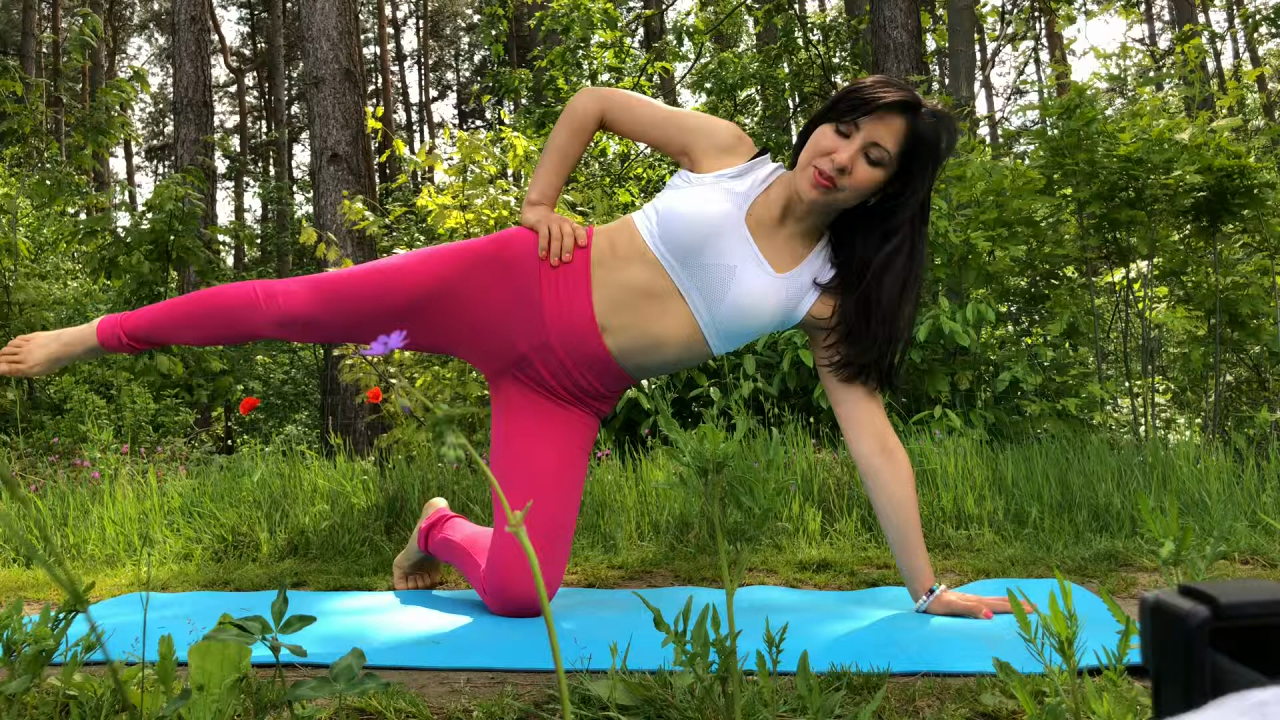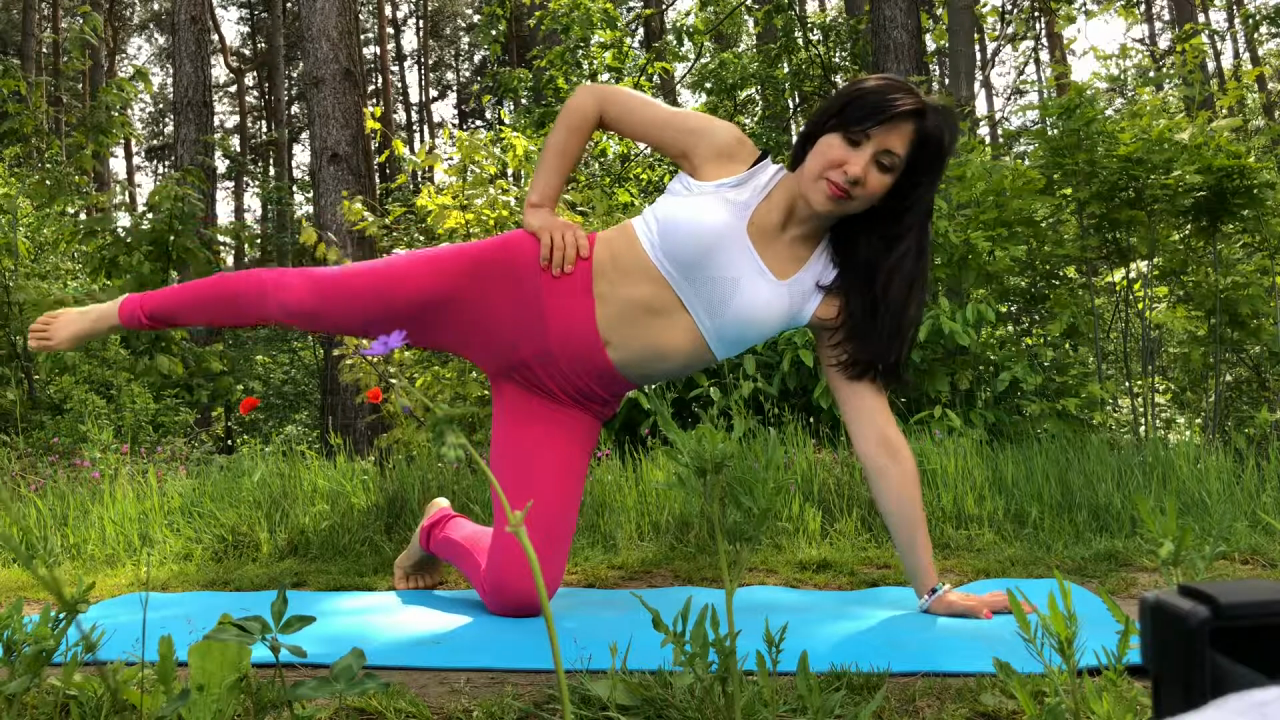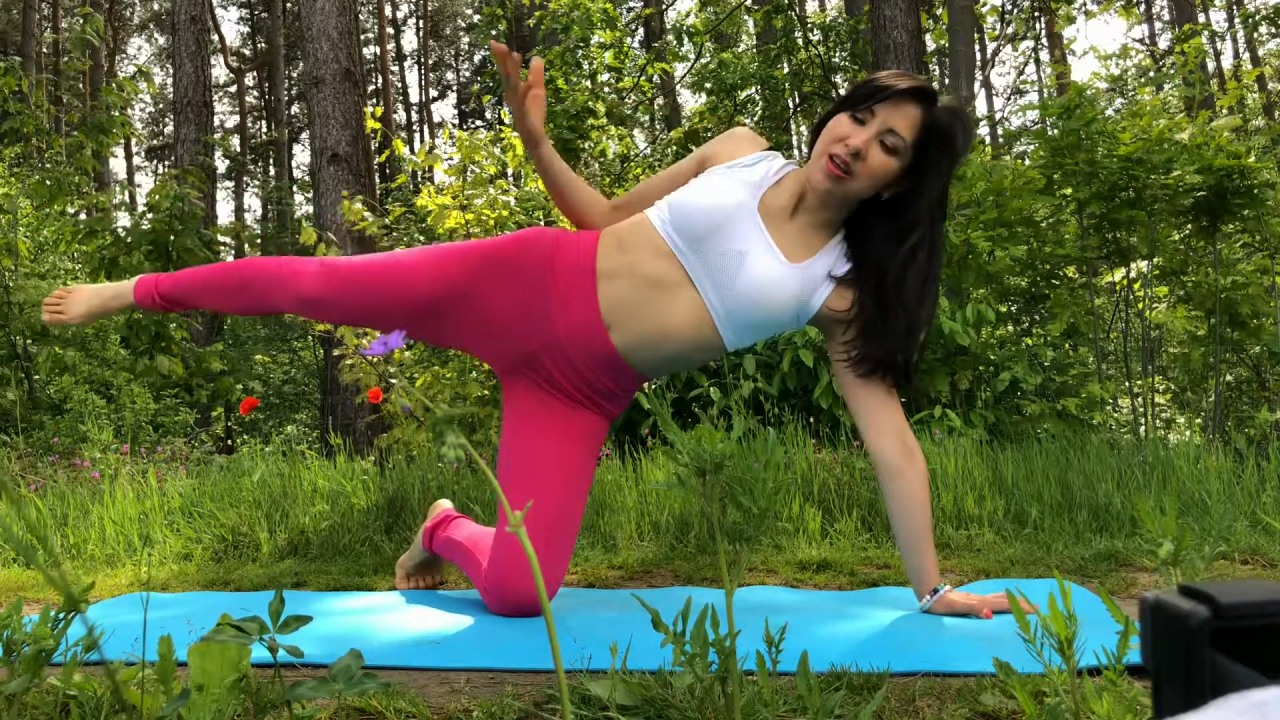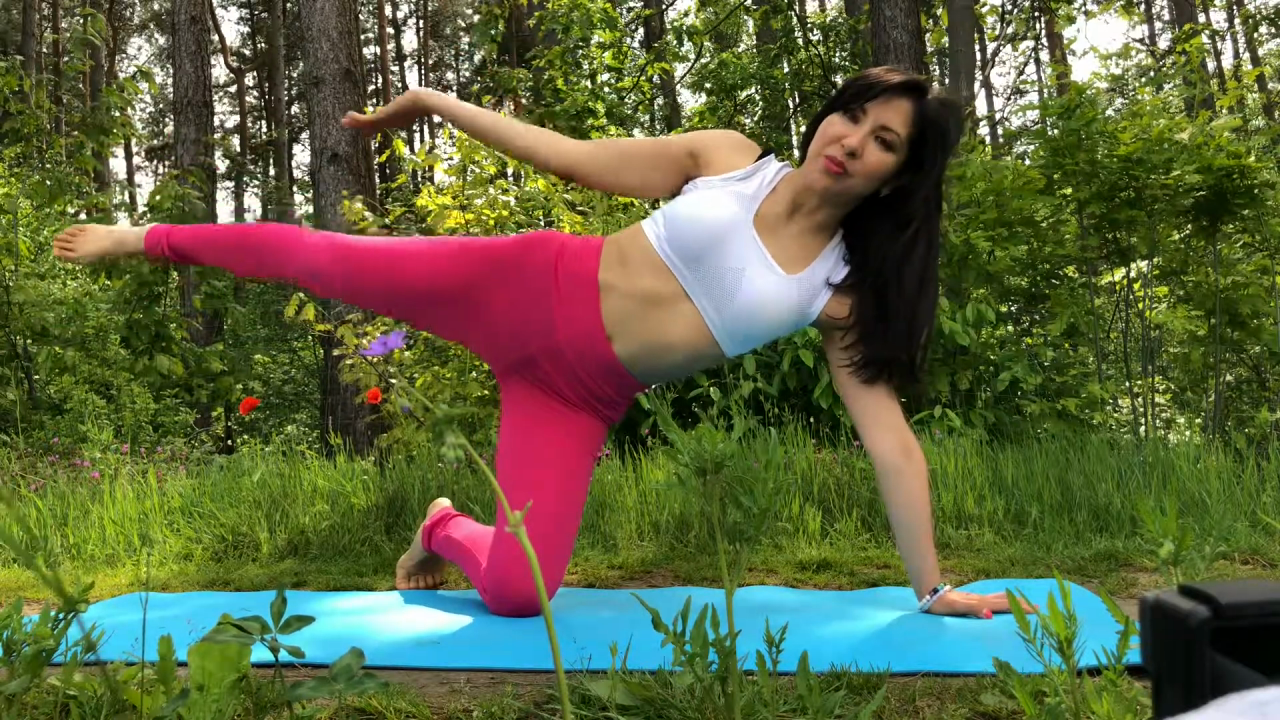
dt=1s
person 1, frame 1
left shoulder: (832, 296)
right shoulder: (726, 146)
left elbow: (874, 438)
right elbow: (593, 102)
left wrist: (926, 584)
right wrist: (540, 201)
left hip: (568, 394)
right hip: (519, 287)
left knee: (518, 592)
right knee: (298, 300)
left ankle: (445, 532)
right ankle: (93, 335)
person 1, frame 2
left shoulder: (833, 299)
right shoulder: (723, 150)
left elbow: (878, 437)
right elbow: (590, 98)
left wrist: (930, 584)
right wrist: (540, 206)
left hip: (568, 398)
right hip: (518, 293)
left knee: (520, 593)
right knee: (305, 292)
left ankle: (445, 532)
right ankle: (118, 310)
person 1, frame 3
left shoulder: (844, 292)
right shoulder: (740, 151)
left elbow: (891, 436)
right elbow: (599, 216)
left wrist: (931, 585)
right wrist: (533, 131)
left hip: (579, 394)
right hip: (532, 288)
left knee: (520, 591)
right knee: (321, 285)
left ankle: (445, 532)
right ankle: (133, 291)
person 1, frame 4
left shoulder: (843, 297)
right shoulder: (728, 157)
left elbow: (890, 438)
right elbow: (571, 157)
left wrist: (933, 586)
right wrist: (440, 101)
left hip: (579, 398)
right hip: (533, 290)
left knee: (519, 593)
right knee: (325, 258)
left ankle: (447, 532)
right ankle: (147, 235)
